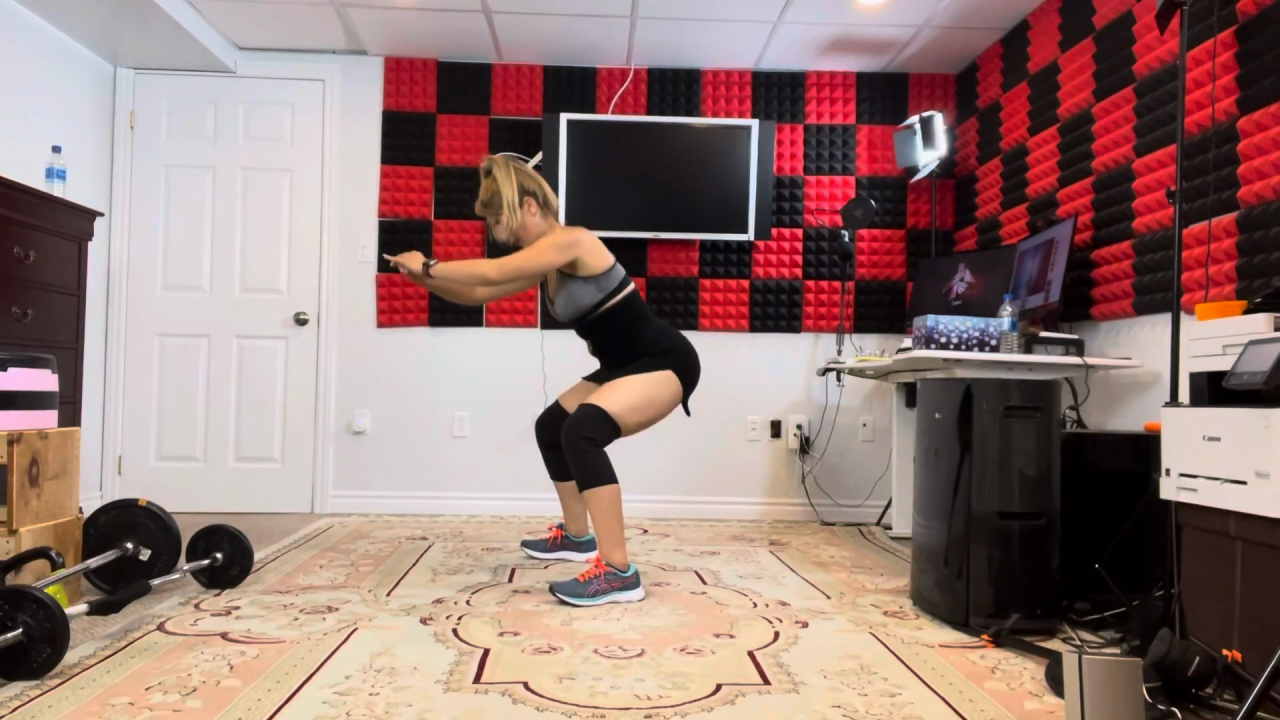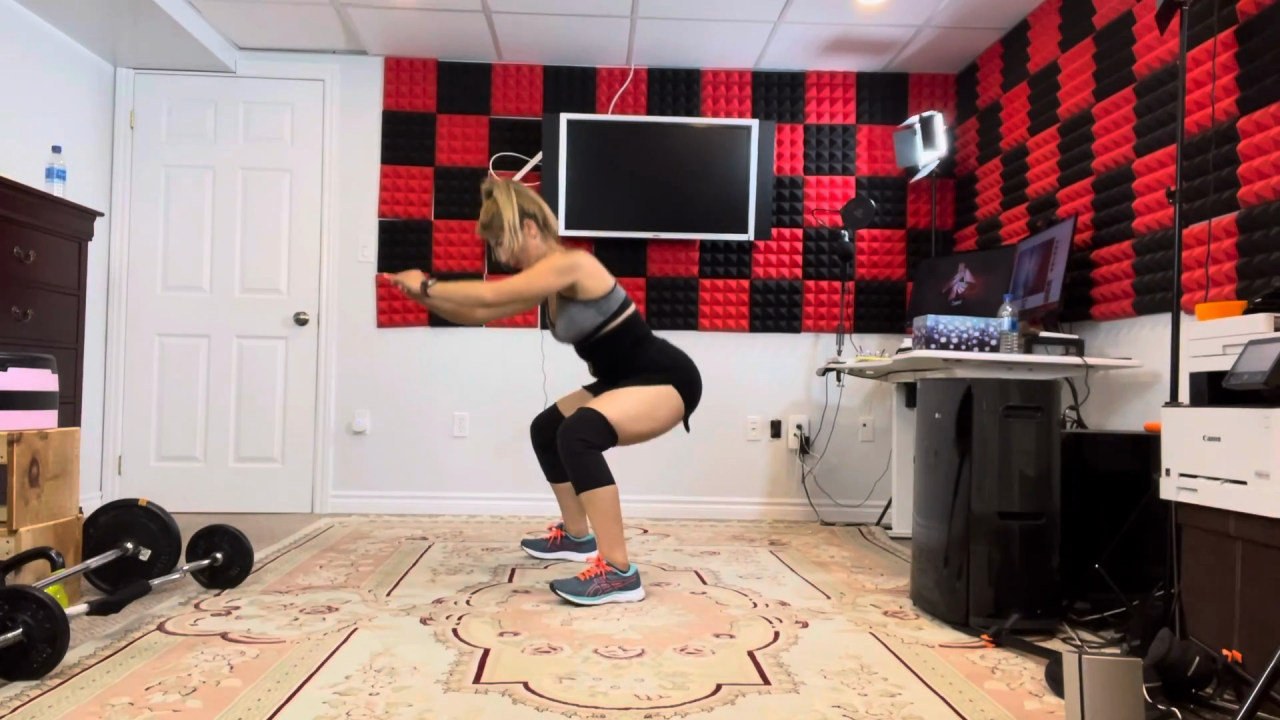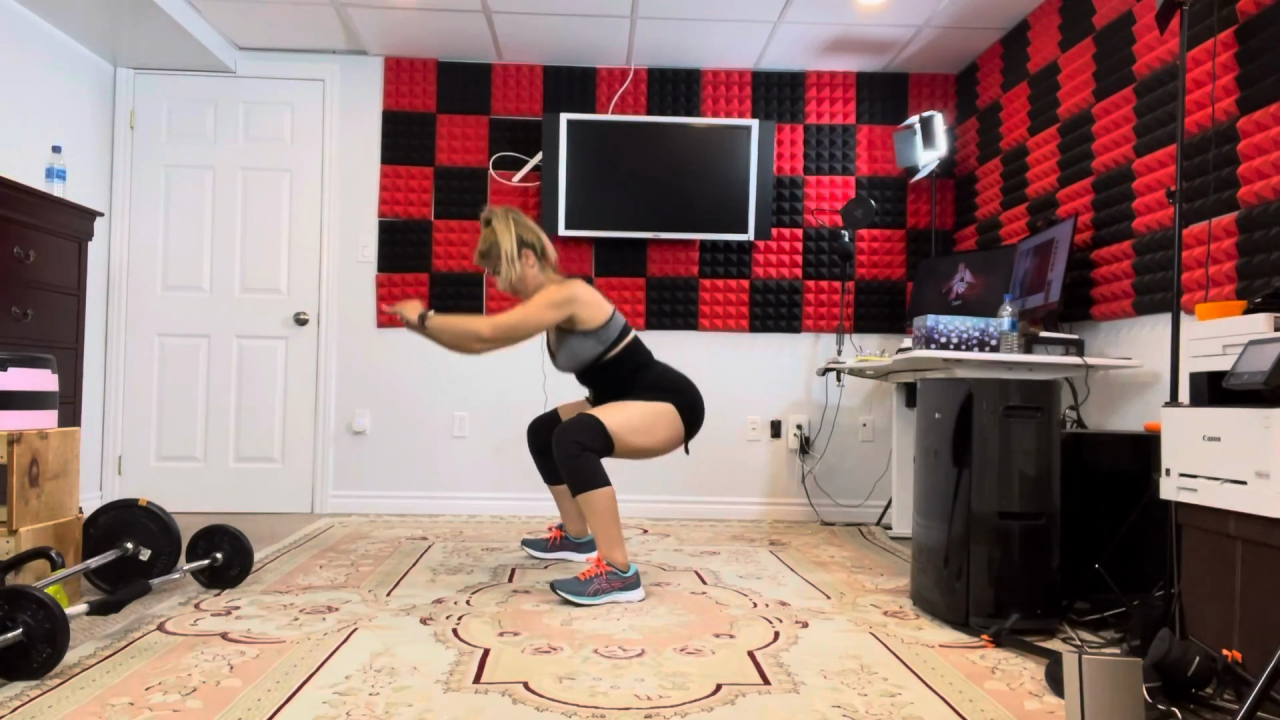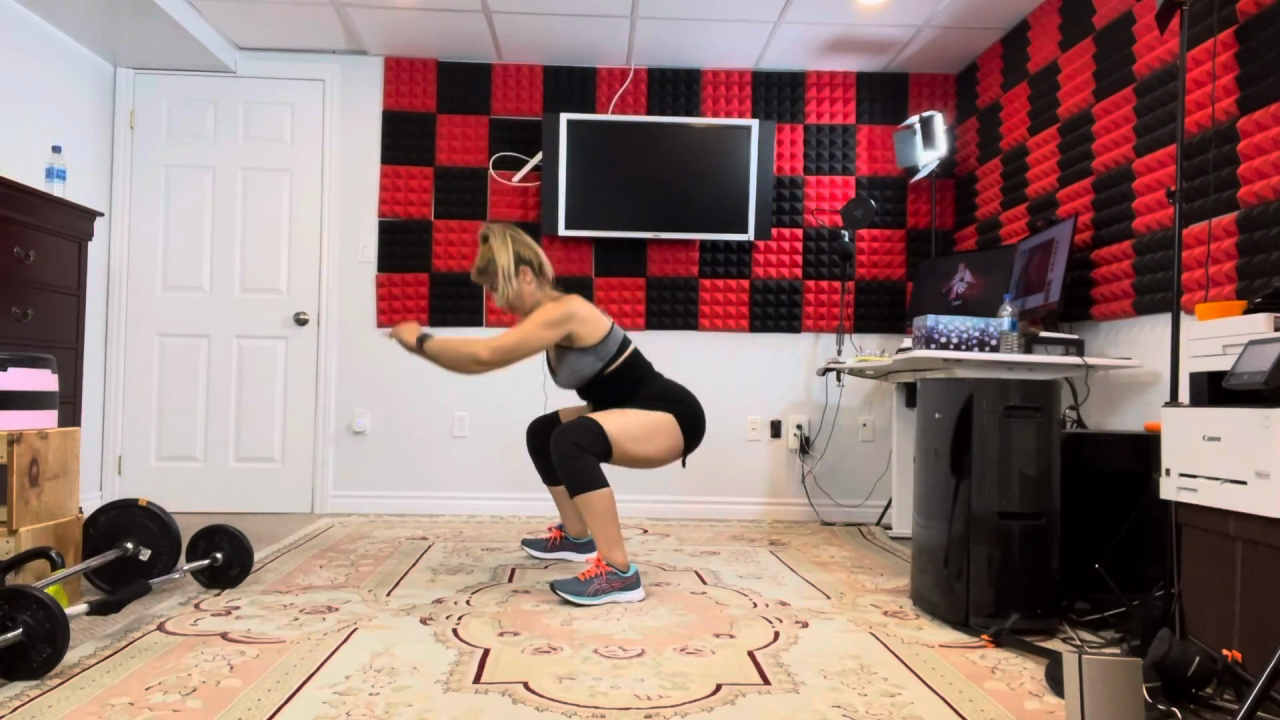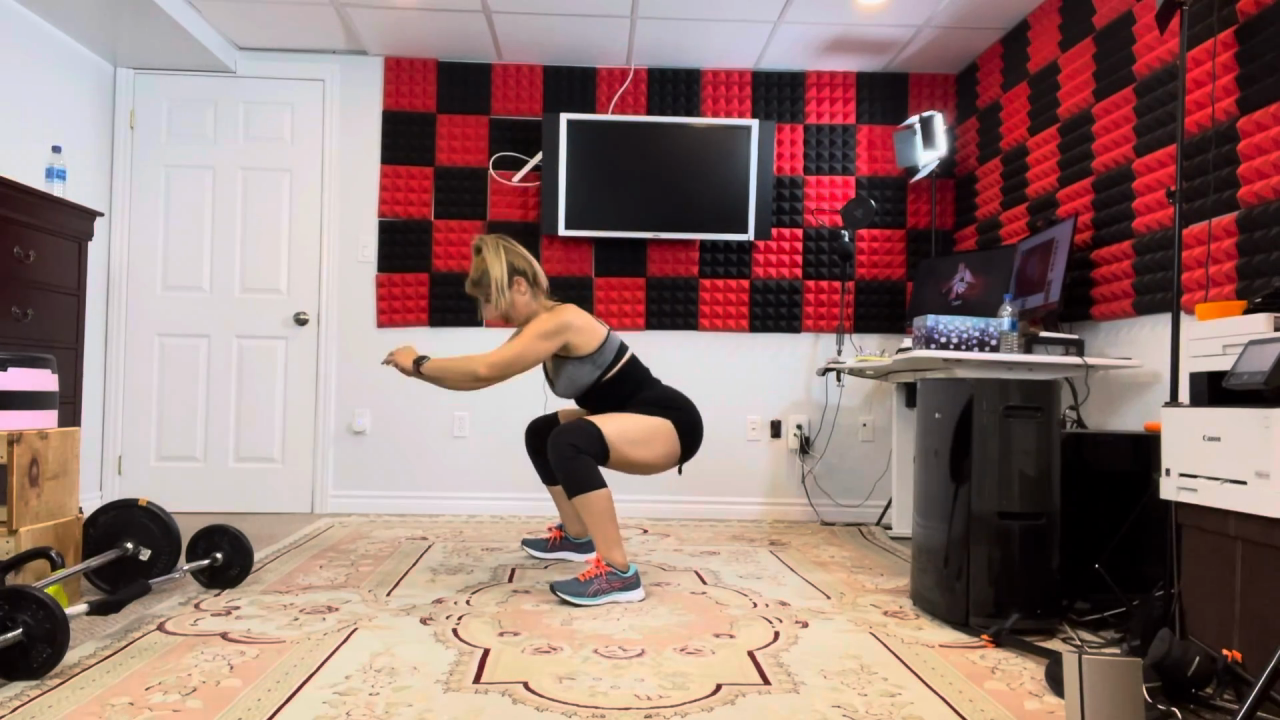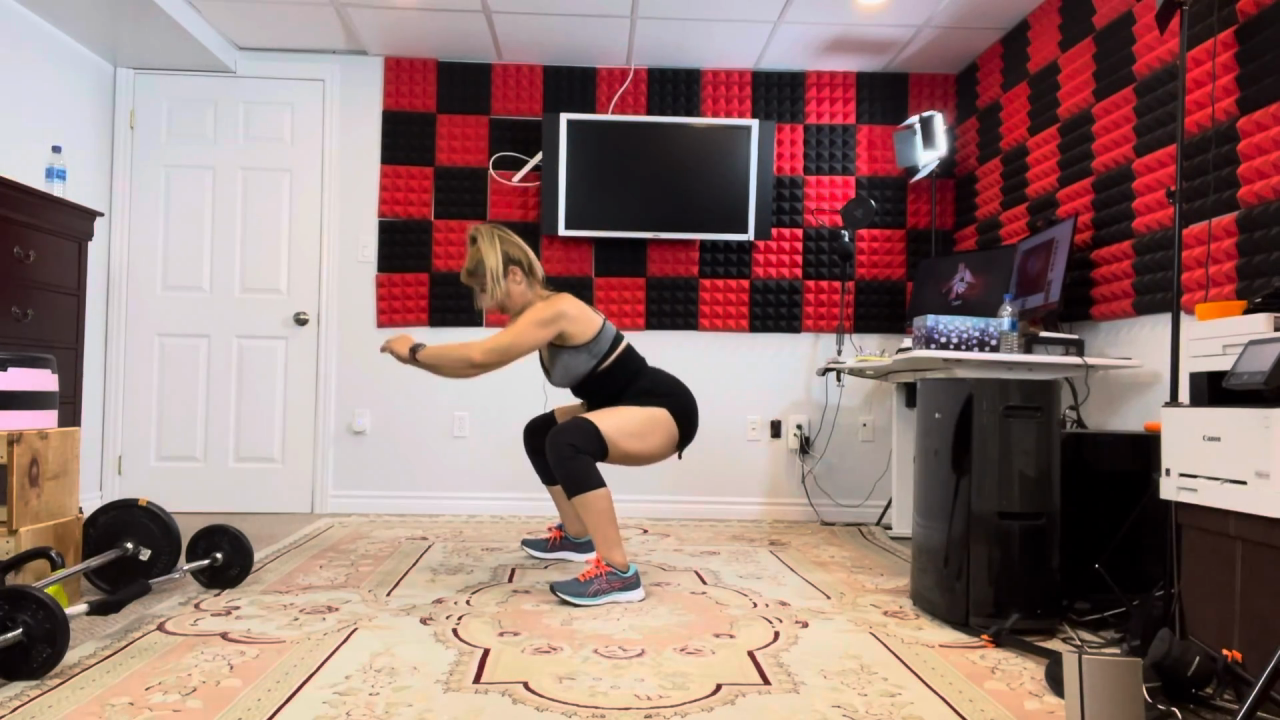
dt=0.1s
person 1, frame 1
left shoulder: (572, 241)
right shoulder: (548, 259)
left elbow: (493, 273)
right elbow: (480, 293)
left wrist: (428, 266)
right wrist: (424, 276)
left hip: (665, 362)
right hip: (629, 364)
left knee: (582, 431)
right knee: (552, 426)
left ankle: (618, 570)
right ankle: (576, 535)
person 1, frame 2
left shoulder: (569, 264)
right shoulder: (548, 277)
left elbow: (492, 297)
right elbow: (483, 312)
left wrist: (426, 288)
right wrist: (427, 293)
left hip: (669, 381)
right hip: (633, 381)
left knee: (578, 434)
right knee: (547, 429)
left ankle: (618, 571)
right ankle: (576, 536)
person 1, frame 3
left shoulder: (568, 294)
right shoulder: (549, 302)
left elbow: (489, 331)
right elbow: (482, 342)
left wrist: (424, 317)
right wrist: (424, 322)
left hip: (671, 401)
right hip: (635, 398)
left knee: (574, 439)
right knee: (543, 434)
left ankle: (618, 571)
right ankle: (576, 535)
person 1, frame 4
left shoulder: (565, 312)
right shoulder: (544, 319)
left elbow: (488, 354)
right elbow: (484, 361)
left wrist: (424, 342)
right wrist: (424, 345)
left hip: (673, 416)
right hip: (639, 414)
left knee: (571, 441)
right knee: (541, 435)
left ankle: (619, 572)
right ankle: (577, 537)
person 1, frame 5
left shoulder: (561, 321)
right shoulder: (539, 329)
left elbow: (484, 370)
right elbow: (480, 378)
left wrist: (419, 362)
right wrist: (420, 366)
left hip: (671, 422)
right hip: (638, 417)
left knee: (568, 442)
right knee: (540, 435)
left ankle: (618, 573)
right ankle: (577, 537)
person 1, frame 6
left shoulder: (557, 311)
right shoulder: (539, 319)
left elbow: (480, 356)
right elbow: (474, 364)
left wrist: (416, 352)
right wrist: (414, 352)
left hip: (666, 408)
right hip: (634, 406)
left knee: (567, 442)
right knee: (539, 435)
left ankle: (618, 573)
right ankle: (576, 536)
